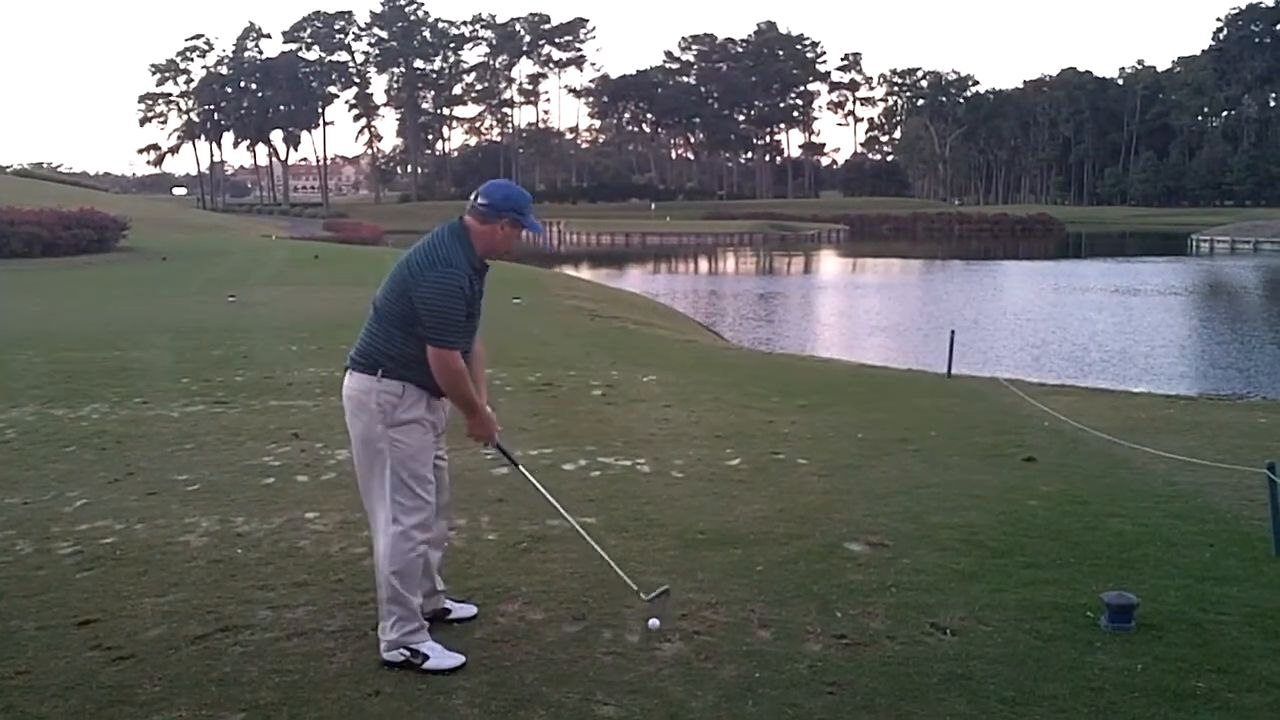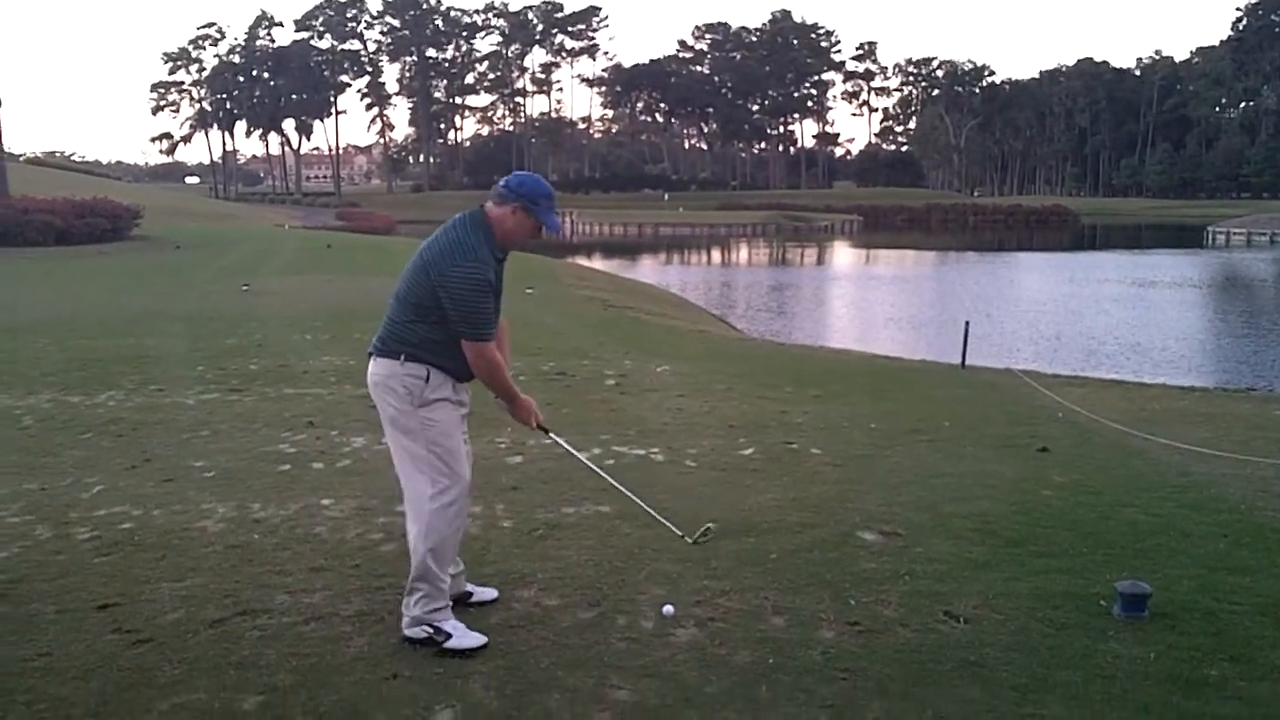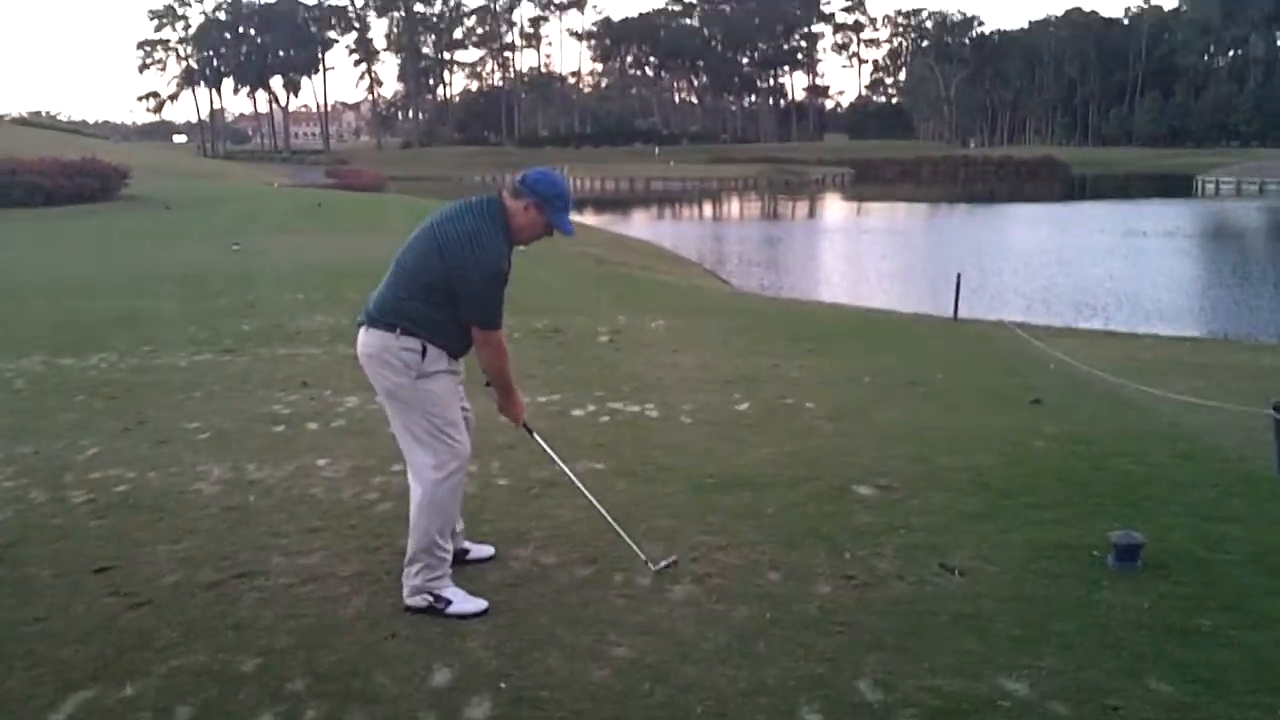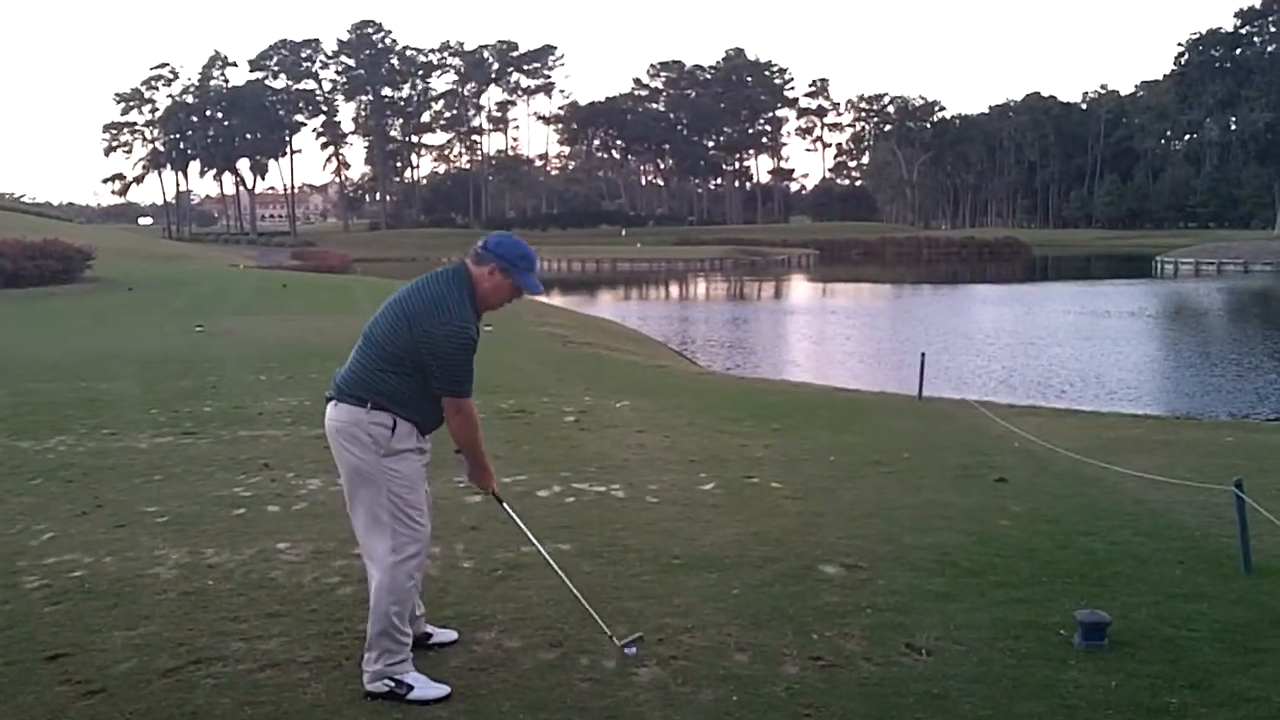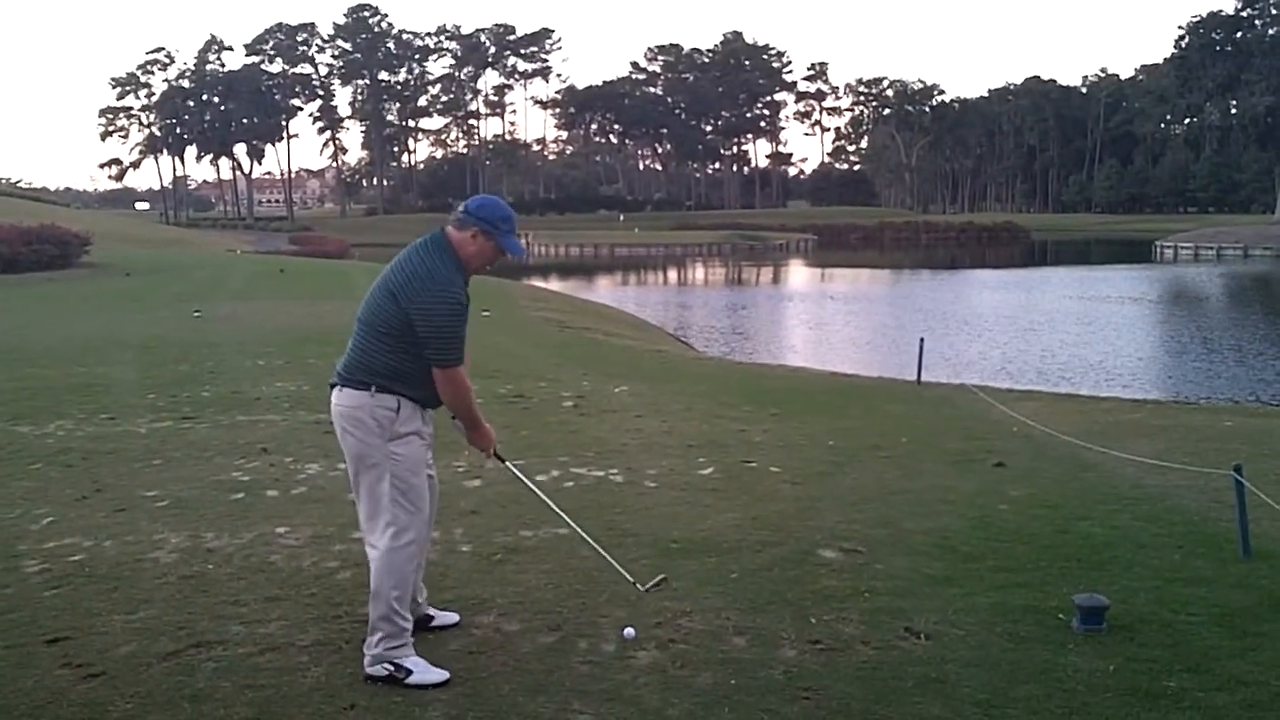
dt=1s
person 1, frame 1
left shoulder: (464, 259)
right shoulder: (445, 267)
left elbow: (468, 342)
right elbow: (445, 358)
left wrist: (481, 406)
right wrist: (476, 414)
left hip: (410, 392)
right hip: (387, 394)
left knee: (432, 503)
right knee: (407, 513)
left ankle: (427, 599)
right ankle: (402, 639)
person 1, frame 2
left shoulder: (479, 239)
right shoulder: (467, 259)
left elbow: (492, 319)
right elbow: (480, 351)
left wrist: (510, 383)
right wrist: (515, 401)
left hip: (432, 374)
right hip: (411, 376)
left knee: (453, 481)
right knee: (441, 489)
left ankle: (448, 582)
right ankle: (425, 616)
person 1, frame 3
left shoulder: (478, 214)
right shoulder: (483, 248)
right elbow: (488, 340)
right wrist: (509, 396)
left hip: (413, 341)
right hip: (403, 348)
left knee: (455, 434)
right knee: (443, 458)
left ankle: (446, 541)
right ankle: (426, 585)
person 1, frame 4
left shoulder: (444, 286)
right shoulder: (452, 317)
right elbow: (458, 409)
left wrist: (471, 458)
right wrist: (480, 467)
left hip: (370, 416)
right hip: (373, 425)
left knee: (404, 534)
right knee: (400, 542)
left ankle: (409, 626)
right ankle: (387, 671)
person 1, frame 5
left shoulder: (431, 254)
right shoulder: (440, 286)
left elbow: (445, 364)
right elbow: (449, 376)
left wrist: (466, 414)
right wrist: (477, 428)
left hip: (380, 400)
right hip: (378, 407)
left knee: (416, 509)
right knee: (400, 525)
left ankle: (409, 607)
right ankle: (387, 654)
